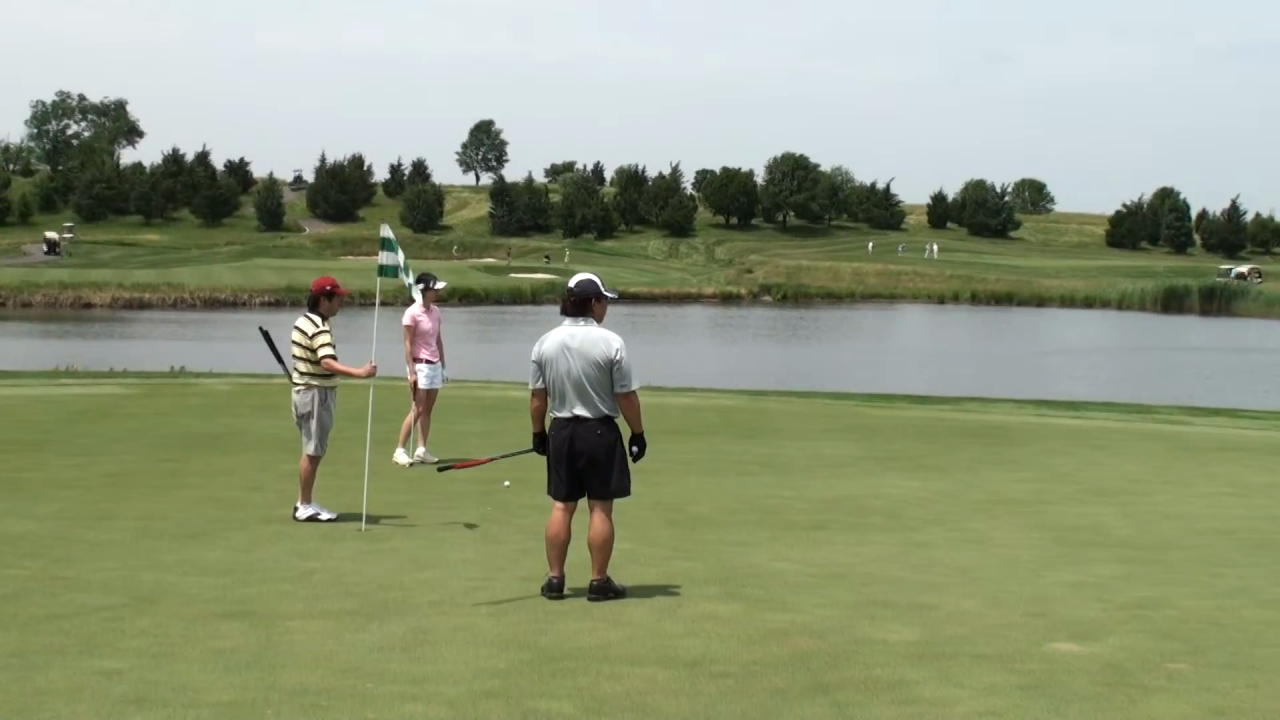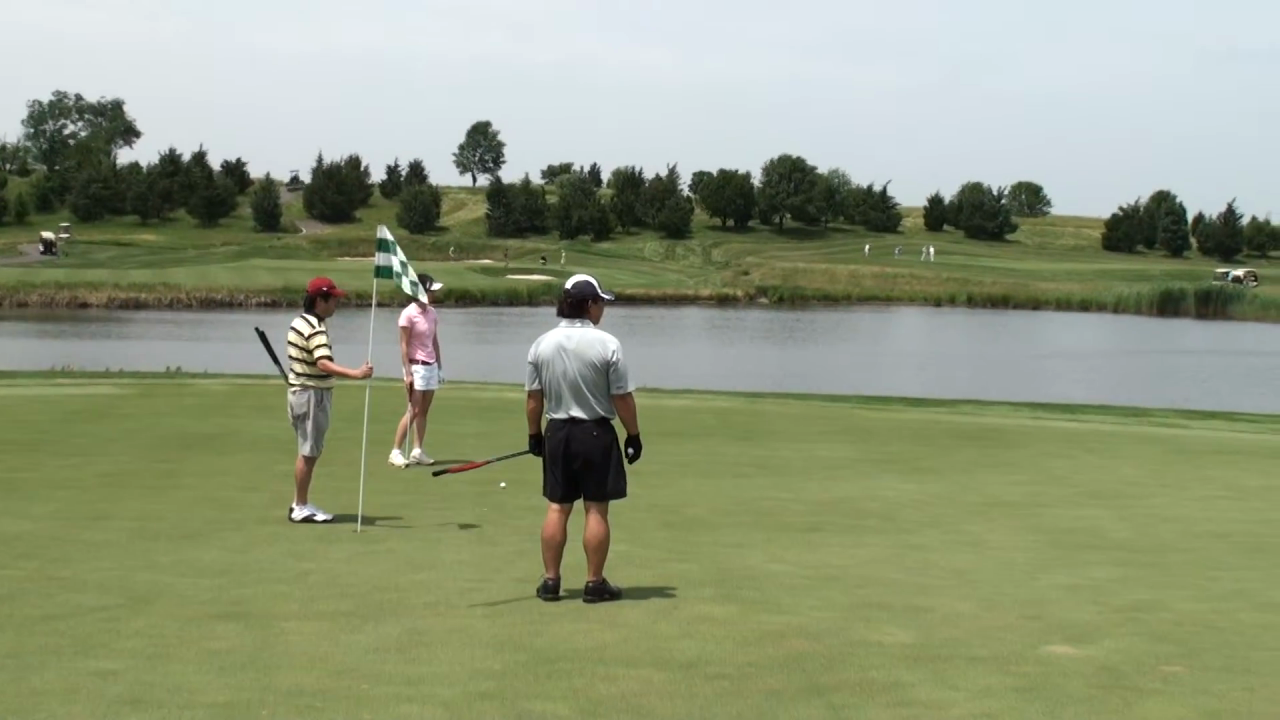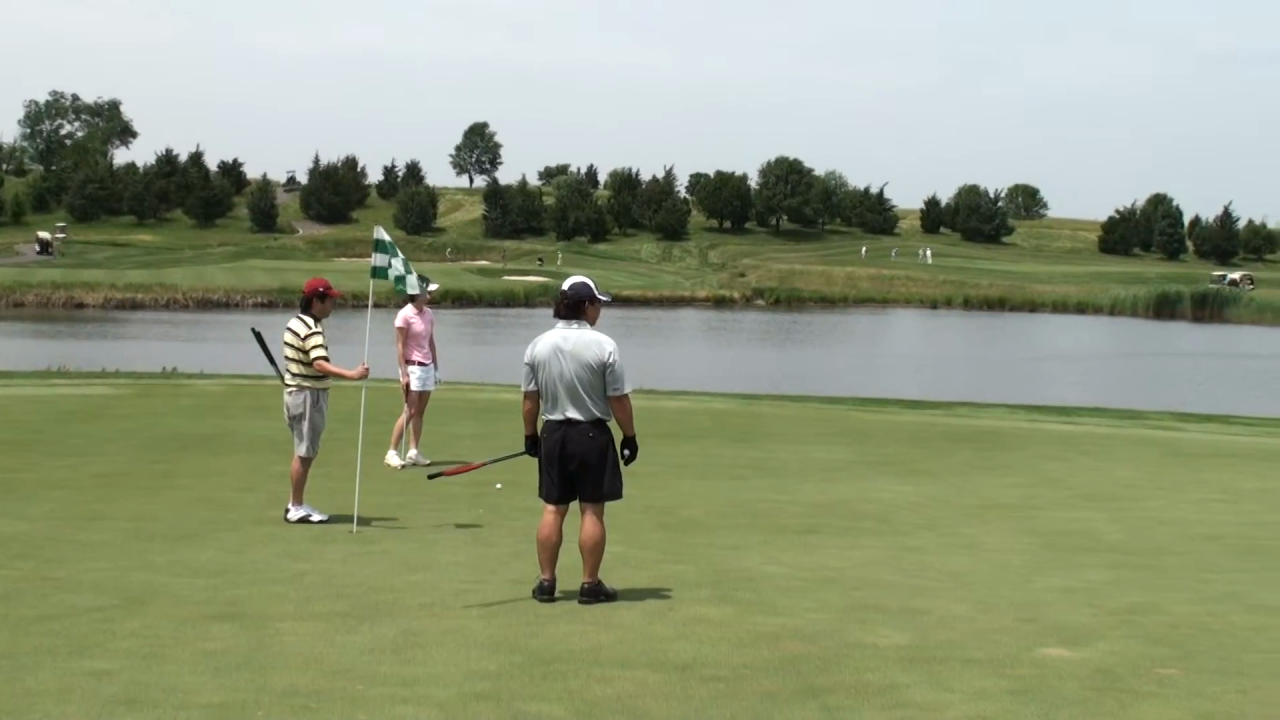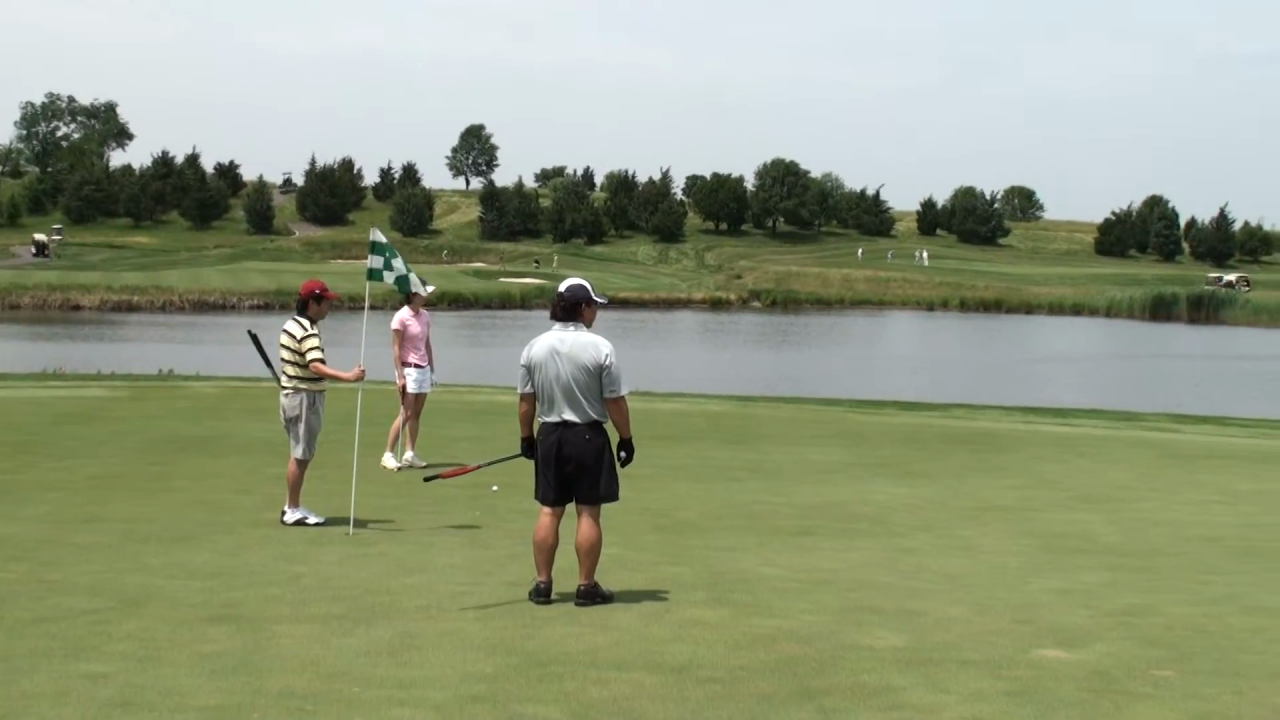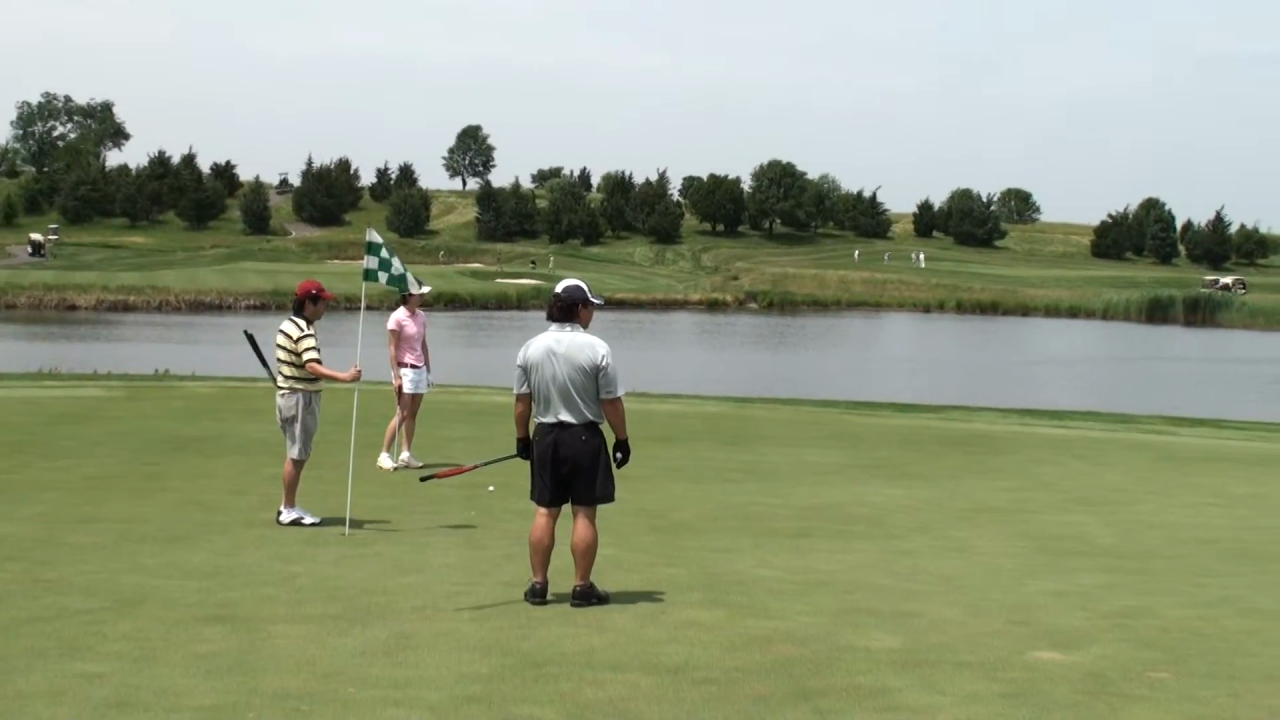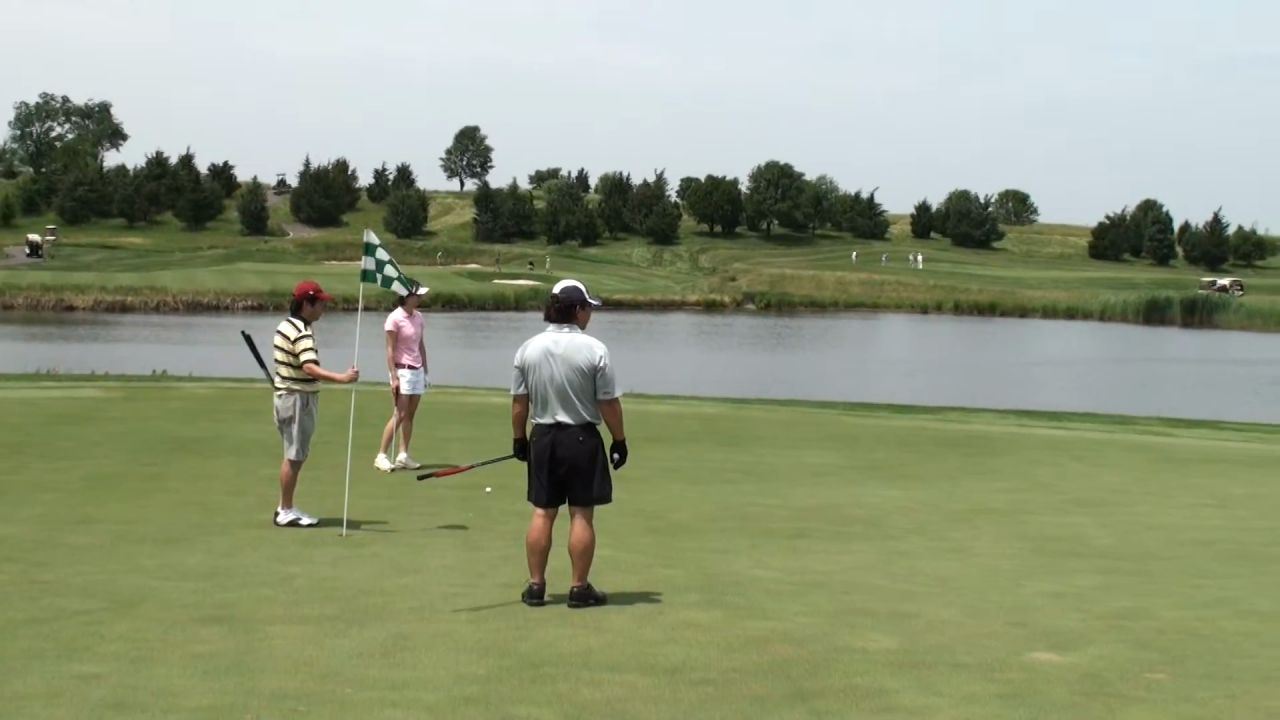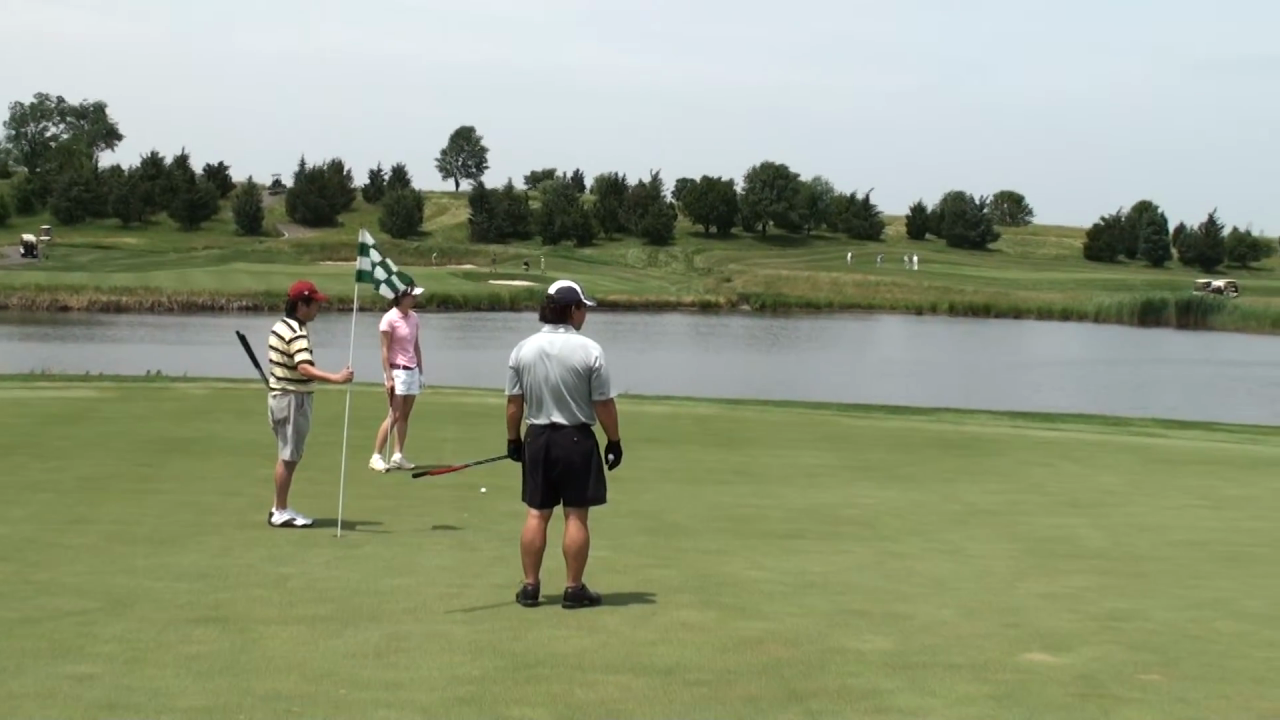
dt=0.1s
person 1, frame 1
left shoulder: (545, 343)
right shoulder: (610, 342)
left elbow: (537, 396)
right elbow: (626, 396)
left wrist: (538, 432)
right wrist: (638, 433)
left hip: (561, 431)
right hip: (600, 432)
left knee: (561, 506)
right knee: (601, 508)
left ankle: (555, 579)
right ankle: (599, 581)
person 1, frame 2
left shoulder: (541, 344)
right shoulder: (606, 344)
left elbow: (533, 398)
right elbow: (622, 398)
left wrist: (534, 434)
right wrist: (633, 435)
left hip: (557, 433)
right hip: (596, 433)
left knee: (557, 508)
right knee: (596, 510)
left ankle: (550, 580)
right ankle: (595, 583)
person 1, frame 3
left shoulder: (538, 345)
right shoulder: (603, 345)
left elbow: (529, 399)
right elbow: (619, 400)
left wrist: (530, 435)
right wrist: (629, 436)
left hip: (553, 434)
right hip: (592, 435)
left knee: (552, 509)
right knee: (592, 511)
left ankle: (546, 581)
right ankle: (590, 584)
person 1, frame 4
left shoulder: (534, 347)
right shoulder: (600, 347)
left elbow: (525, 401)
right elbow: (615, 401)
left wrist: (526, 437)
right wrist: (626, 438)
left hip: (549, 436)
right hip: (588, 436)
left knee: (549, 511)
right knee: (588, 513)
left ankle: (542, 584)
right ankle: (586, 586)
person 1, frame 5
left shoulder: (531, 347)
right shoulder: (596, 348)
left elbow: (522, 401)
right elbow: (611, 402)
left wrist: (522, 437)
right wrist: (622, 439)
left hip: (545, 436)
right hip: (585, 437)
left knee: (545, 512)
right knee: (584, 514)
left ankle: (538, 584)
right ankle: (582, 587)
person 1, frame 6
left shoulder: (528, 348)
right shoulder: (594, 349)
left elbow: (519, 402)
right elbow: (609, 403)
left wrist: (519, 438)
right wrist: (619, 440)
left hip: (543, 437)
right hip: (582, 438)
left knee: (542, 513)
right knee: (582, 515)
left ankle: (535, 585)
right ankle: (579, 588)
person 1, frame 7
left shoulder: (523, 349)
right shoulder: (589, 349)
left elbow: (514, 402)
right elbow: (604, 404)
left wrist: (513, 438)
right wrist: (614, 441)
left hip: (537, 438)
right hip: (577, 439)
left knee: (536, 513)
right knee: (576, 515)
left ankle: (530, 586)
right ankle: (574, 589)
person 2, frame 1
left shoulder: (303, 321)
right shoulder: (319, 327)
right elbow: (327, 363)
right wrist: (359, 372)
left hip: (305, 390)
right hip: (316, 393)
left knee: (312, 450)
right knee: (313, 451)
left ankle: (304, 503)
right ankle: (305, 506)
person 2, frame 2
left shoulder: (299, 321)
right shoulder: (315, 328)
right elbow: (323, 363)
right wrist: (355, 373)
left hip: (301, 390)
right hip: (312, 394)
left knee: (307, 451)
right knee: (309, 452)
left ankle: (300, 503)
right ankle: (301, 507)
person 2, frame 3
left shoulder: (296, 322)
right shoulder: (311, 329)
right elbow: (320, 364)
right wrist: (352, 374)
left hip: (297, 391)
right hip: (308, 395)
left knee: (303, 452)
right knee: (305, 453)
left ankle: (296, 504)
right ankle: (296, 508)
person 2, frame 4
left shoulder: (292, 324)
right shoulder: (308, 331)
right elbow: (316, 366)
right wrist: (348, 376)
left hip: (294, 393)
right hip: (305, 397)
left knee: (299, 454)
right knee: (301, 455)
left ankle: (292, 506)
right ankle: (292, 510)
person 2, frame 5
left shoulder: (288, 324)
right shoulder: (304, 331)
right elbow: (312, 367)
right wrist: (344, 377)
left hip: (290, 394)
right hip: (301, 397)
left knee: (296, 454)
right knee: (297, 455)
left ankle: (288, 506)
right ankle: (288, 510)
person 2, frame 6
left shoulder: (286, 325)
right shoulder: (301, 332)
right elbow: (309, 367)
right wrist: (341, 377)
left hip: (288, 394)
right hip: (298, 398)
left knee: (292, 455)
right knee: (295, 456)
left ankle: (285, 507)
right ankle: (285, 511)
person 2, frame 7
left shoulder: (281, 325)
right shoulder: (296, 332)
right elbow: (304, 368)
right wrist: (336, 378)
left hip: (282, 395)
right hip: (293, 398)
left knee: (287, 456)
right knee: (289, 457)
left ankle: (280, 508)
right ankle: (280, 512)
person 3, frame 1
left shoulder: (435, 311)
right shoulder: (412, 313)
right elbow: (407, 344)
left wrist: (443, 365)
right wrist: (411, 371)
left hip: (435, 365)
right hip: (420, 365)
left knee: (427, 410)
right knee: (417, 410)
left ankle: (421, 450)
right ankle: (400, 450)
person 3, frame 2
left shoulder: (432, 312)
right shoulder: (408, 314)
right elbow: (404, 345)
left wrist: (439, 366)
right wrist: (407, 372)
left hip: (431, 366)
right hip: (416, 366)
left knee: (424, 411)
right knee: (413, 411)
left ankle: (417, 451)
right ankle: (396, 451)
person 3, frame 3
left shoulder: (428, 313)
right shoulder: (405, 315)
right elbow: (400, 346)
left wrist: (435, 367)
right wrist: (403, 373)
left hip: (427, 367)
right hip: (413, 367)
left knee: (420, 412)
right knee: (409, 412)
left ankle: (413, 452)
right ankle: (391, 452)
person 3, frame 4
left shoulder: (425, 316)
right shoulder: (401, 317)
right elbow: (396, 348)
left wrist: (432, 370)
right wrist: (400, 375)
left hip: (424, 369)
right hip: (409, 370)
left knee: (416, 414)
right knee: (405, 414)
left ankle: (409, 454)
right ankle: (388, 455)
person 3, frame 5
left shoulder: (421, 316)
right shoulder: (397, 317)
right elbow: (392, 349)
left wrist: (428, 370)
right wrist: (396, 376)
left hip: (420, 369)
right hip: (405, 370)
left knee: (412, 414)
right knee: (402, 414)
left ankle: (406, 454)
right ankle: (384, 455)
person 3, frame 6
left shoulder: (418, 317)
right shoulder: (394, 318)
right elbow: (390, 350)
left wrist: (425, 371)
right wrist: (394, 376)
left hip: (417, 370)
right hip: (403, 371)
left knee: (410, 415)
right knee: (399, 415)
left ankle: (403, 455)
right ankle: (381, 456)
person 3, frame 7
left shoulder: (414, 317)
right shoulder: (389, 319)
right elbow: (384, 350)
left wrist: (420, 371)
right wrist: (388, 377)
left hip: (412, 371)
right hip: (398, 371)
left knee: (405, 416)
right knee: (394, 416)
left ankle: (398, 456)
right ankle: (376, 456)
